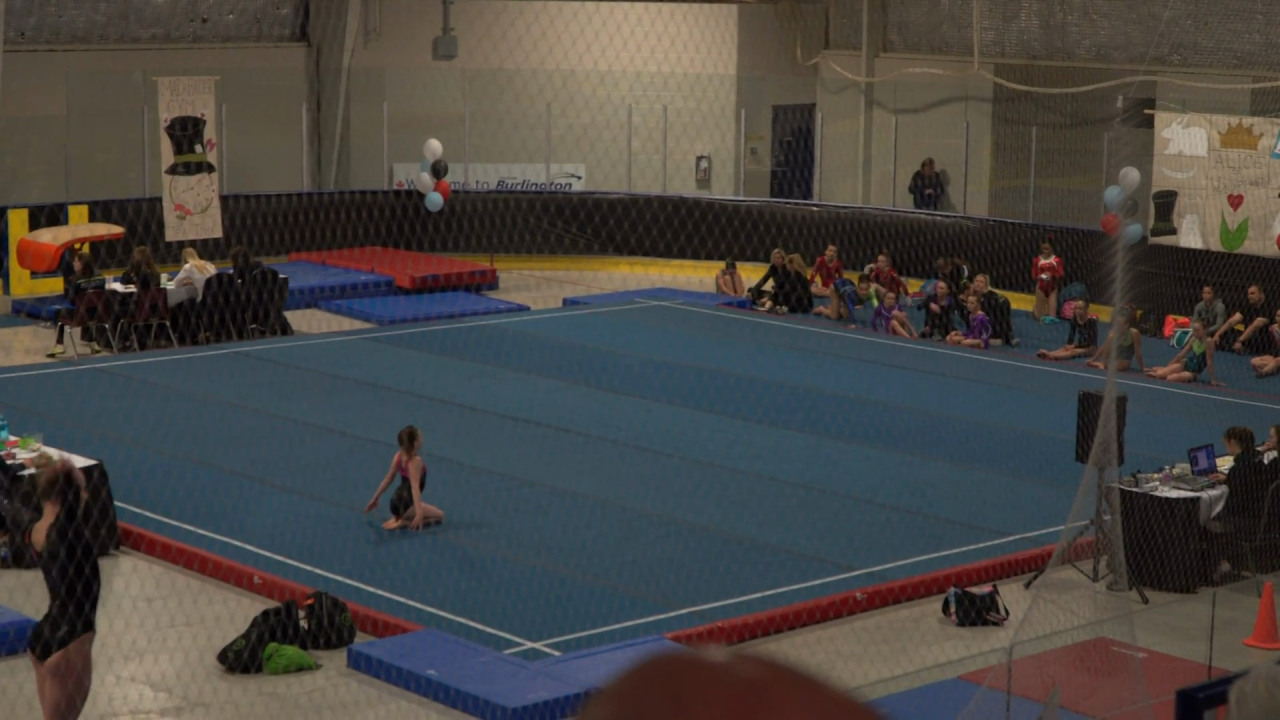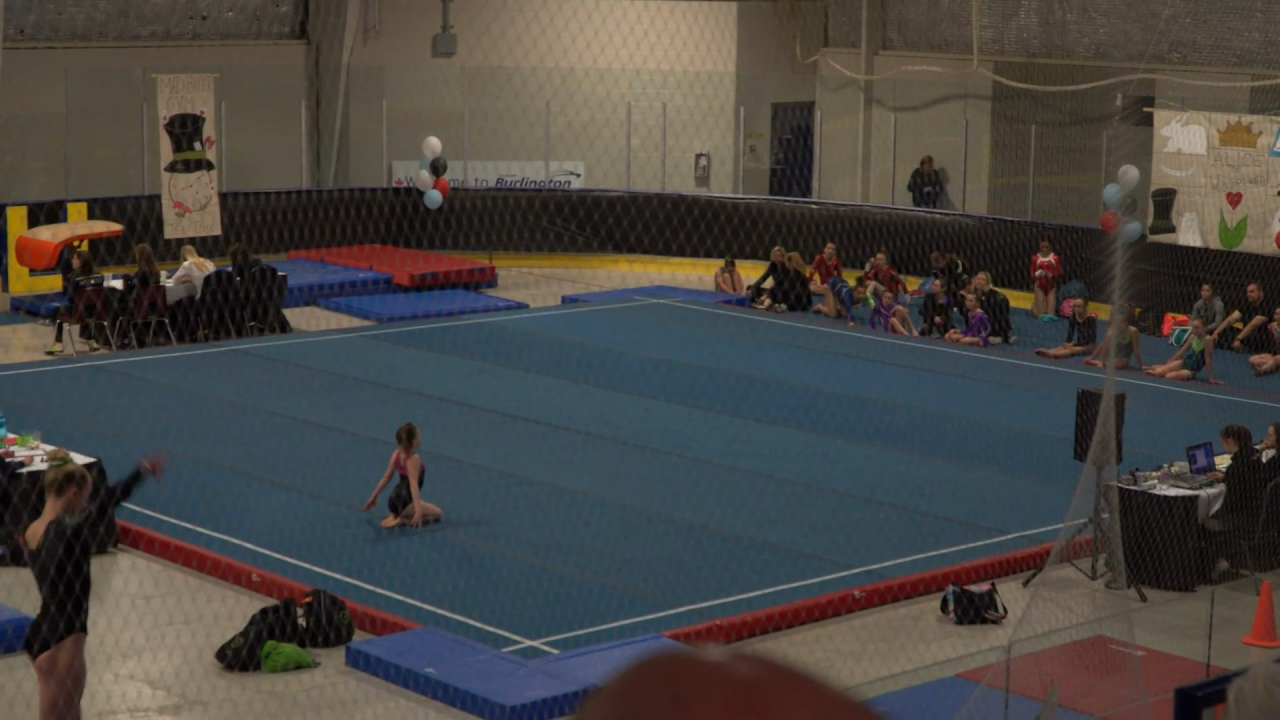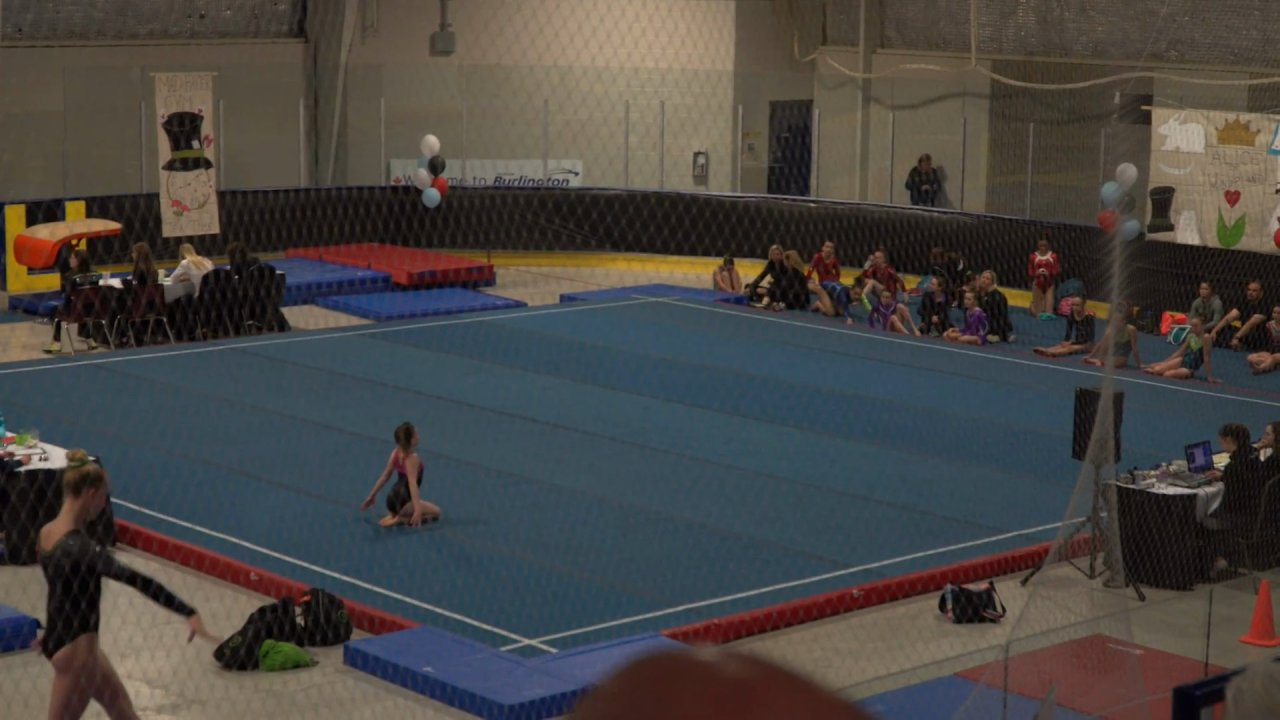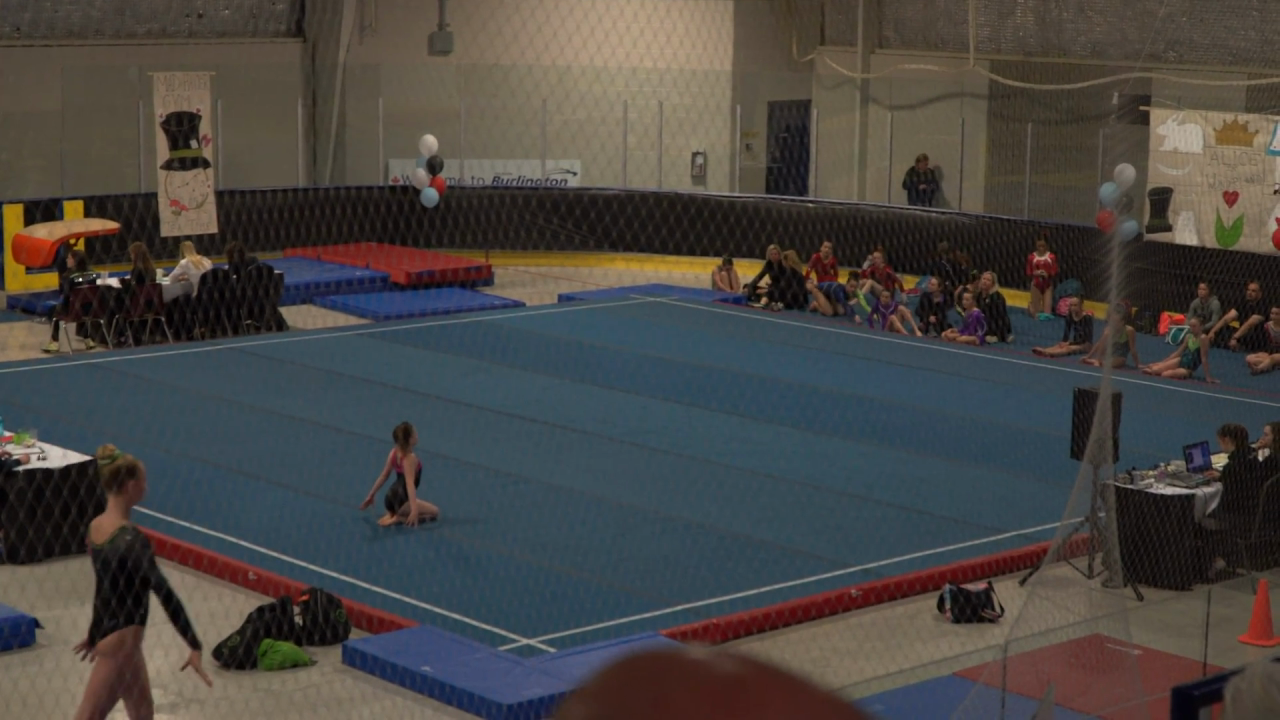
dt=0.3s
person 1, frame 1
left shoulder: (39, 531)
right shoulder: (60, 534)
right elbow: (72, 495)
right wrist: (67, 473)
left hip: (44, 641)
right hip: (69, 647)
person 1, frame 2
left shoulder: (31, 532)
right shoulder: (62, 530)
right elbow: (105, 502)
right wrist: (142, 471)
left hip: (41, 637)
right hip: (61, 645)
person 1, frame 3
left shoulder: (48, 533)
right shoulder: (78, 545)
right elbow: (134, 579)
right wrist: (189, 613)
left hip: (62, 636)
right hip: (75, 646)
person 1, frame 4
left shoulder: (97, 527)
right shoulder: (131, 540)
right elbow: (164, 594)
right wrist: (195, 646)
left hip: (109, 631)
right hip: (121, 638)
